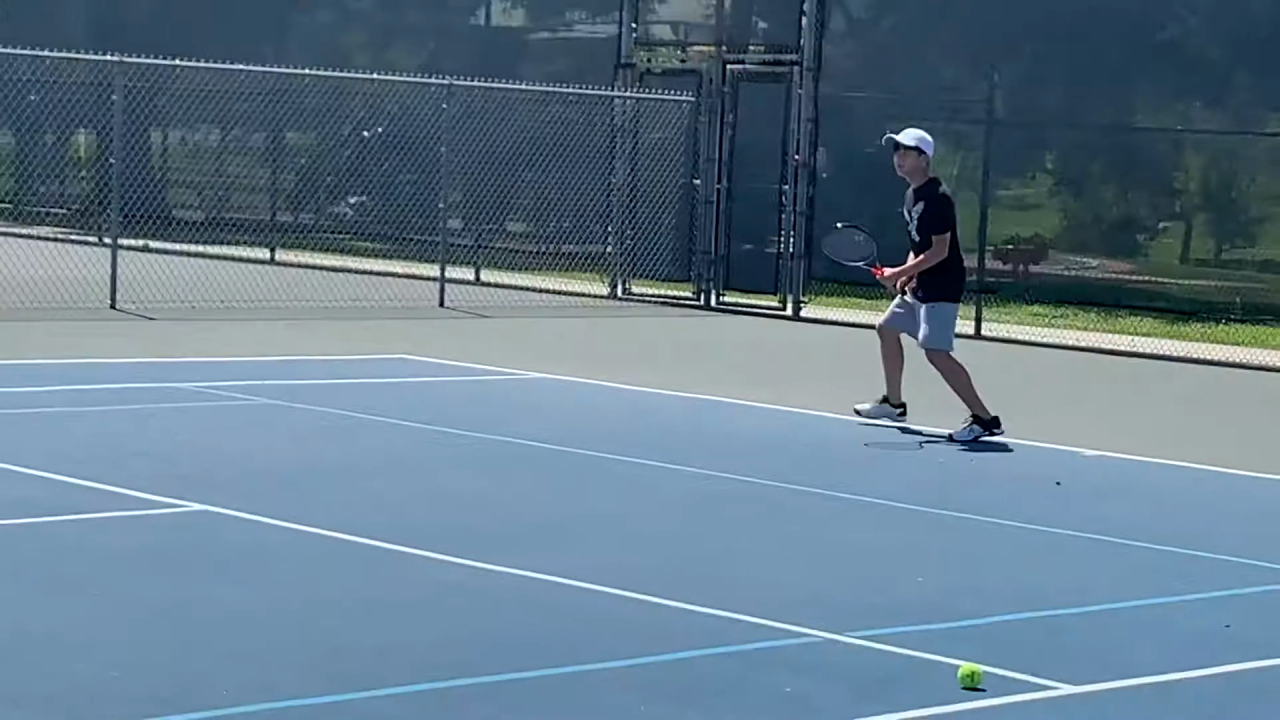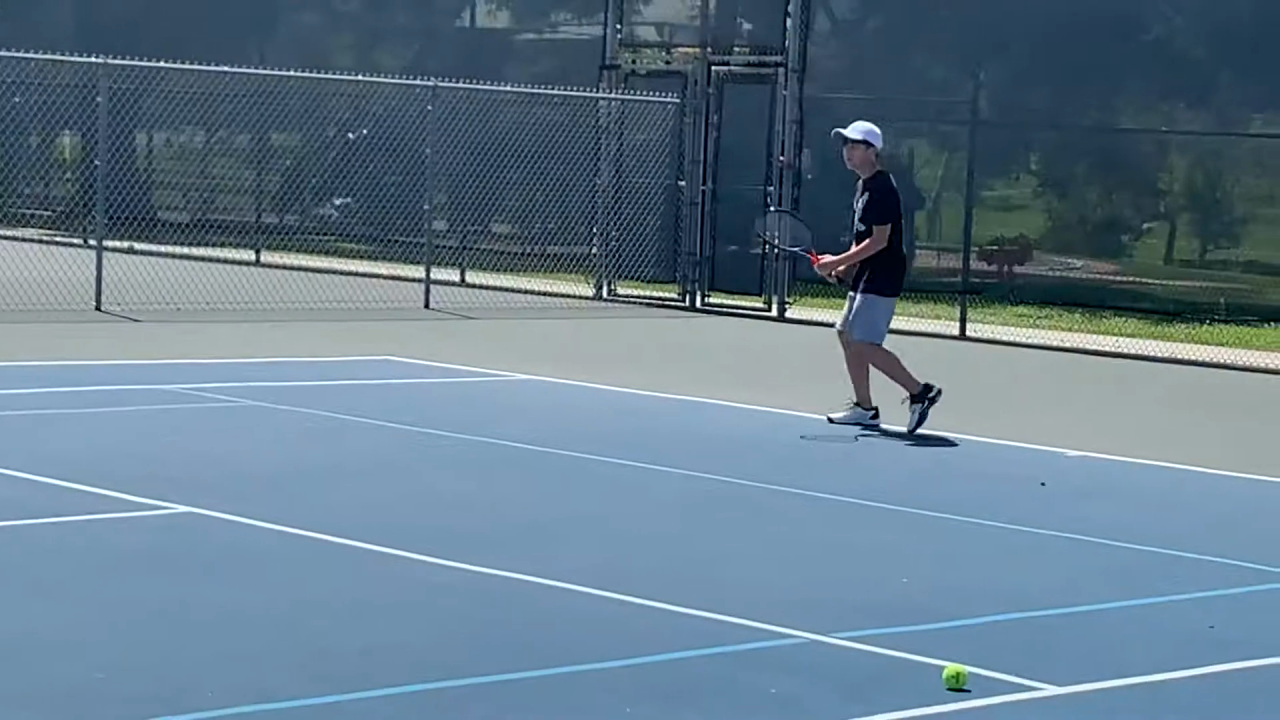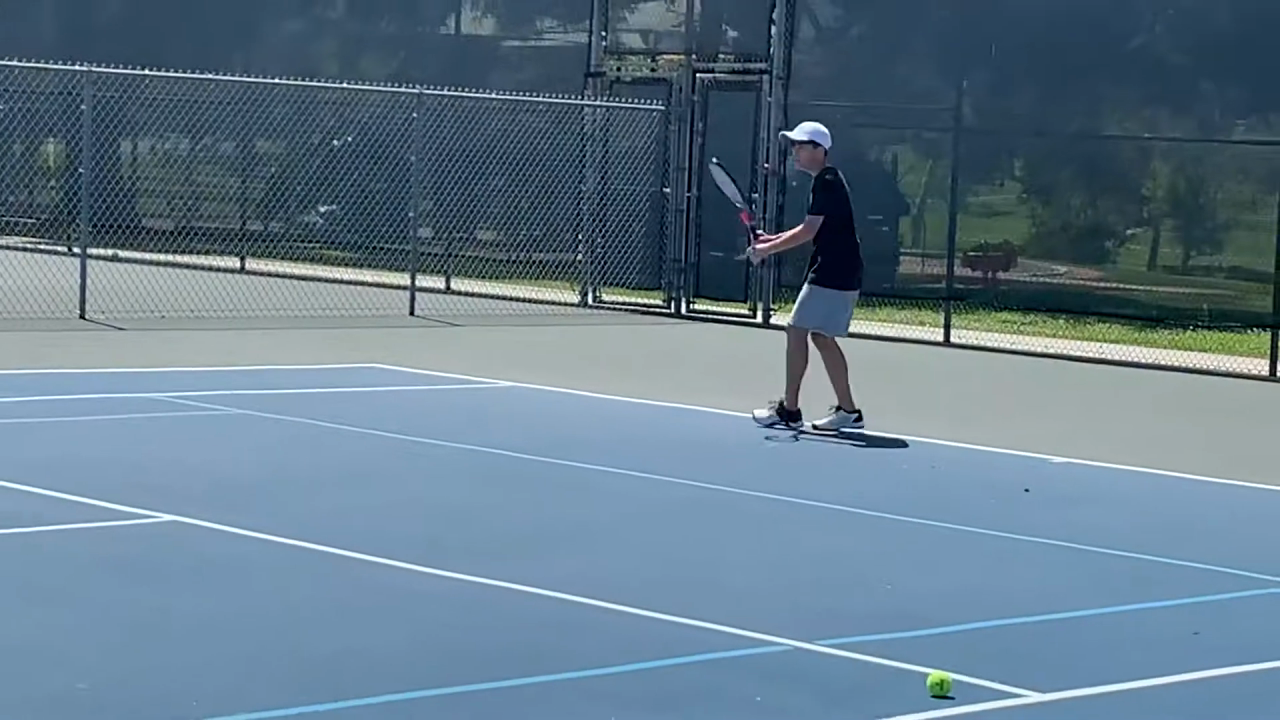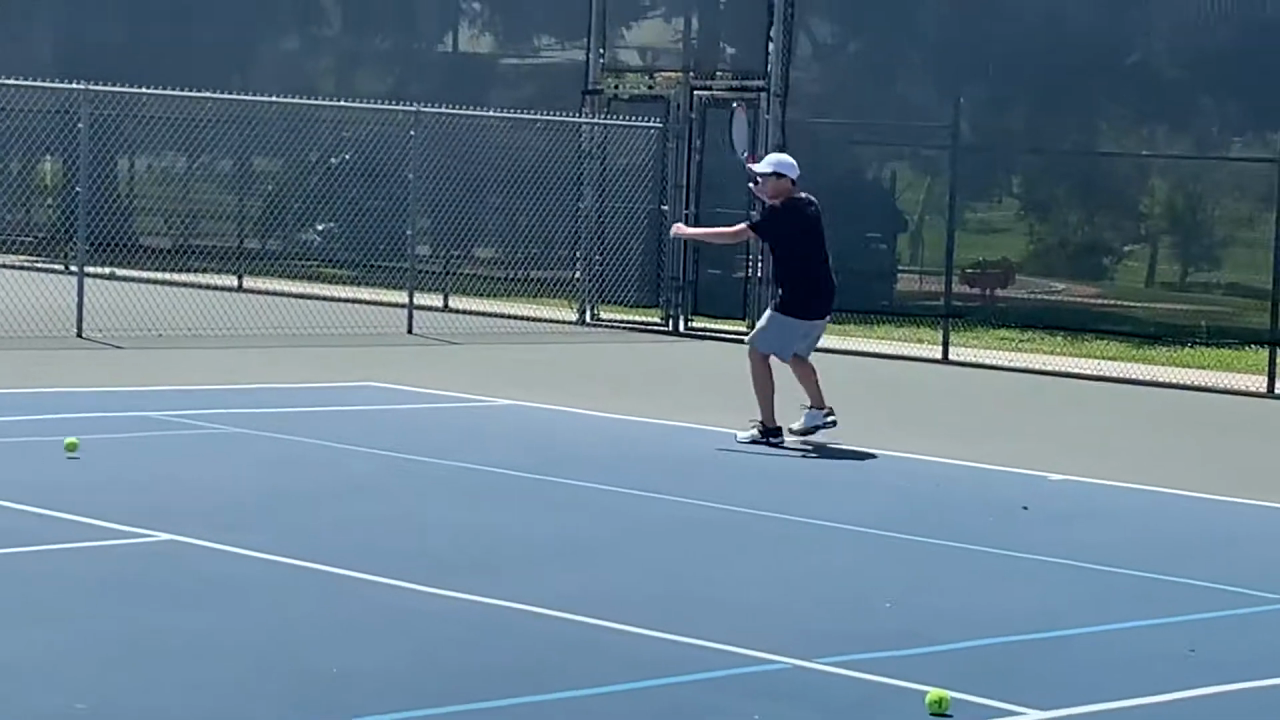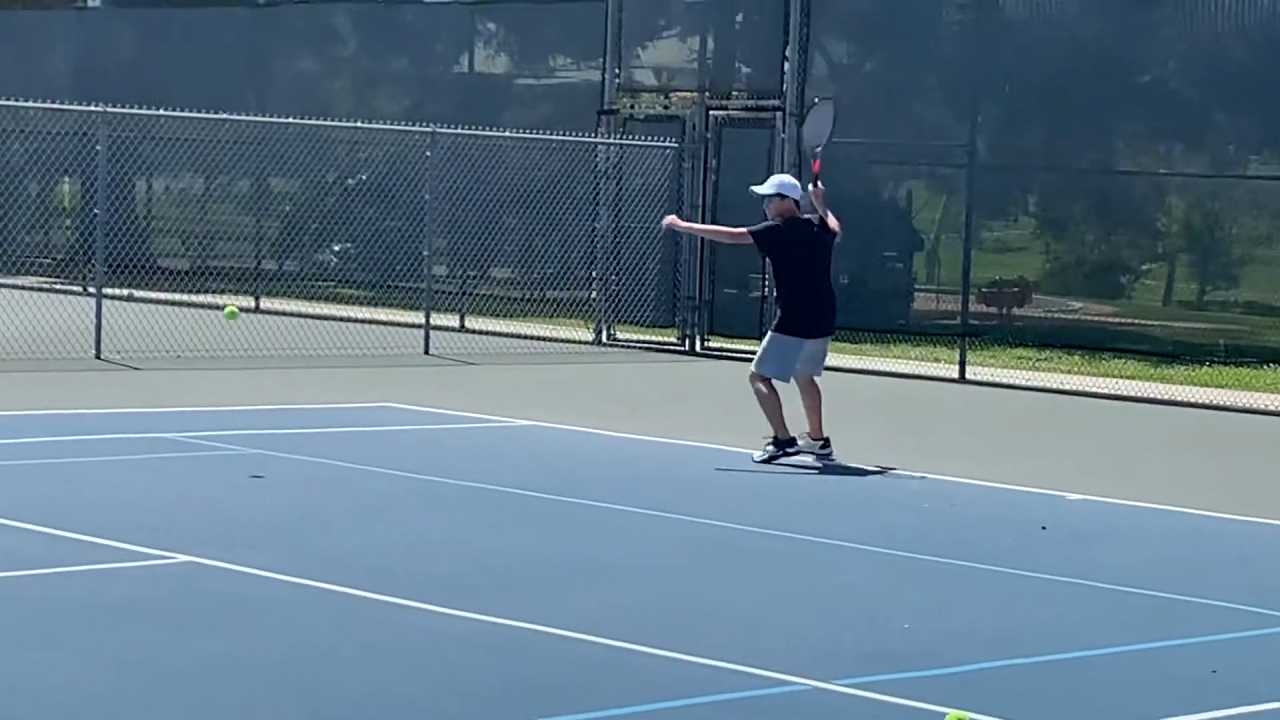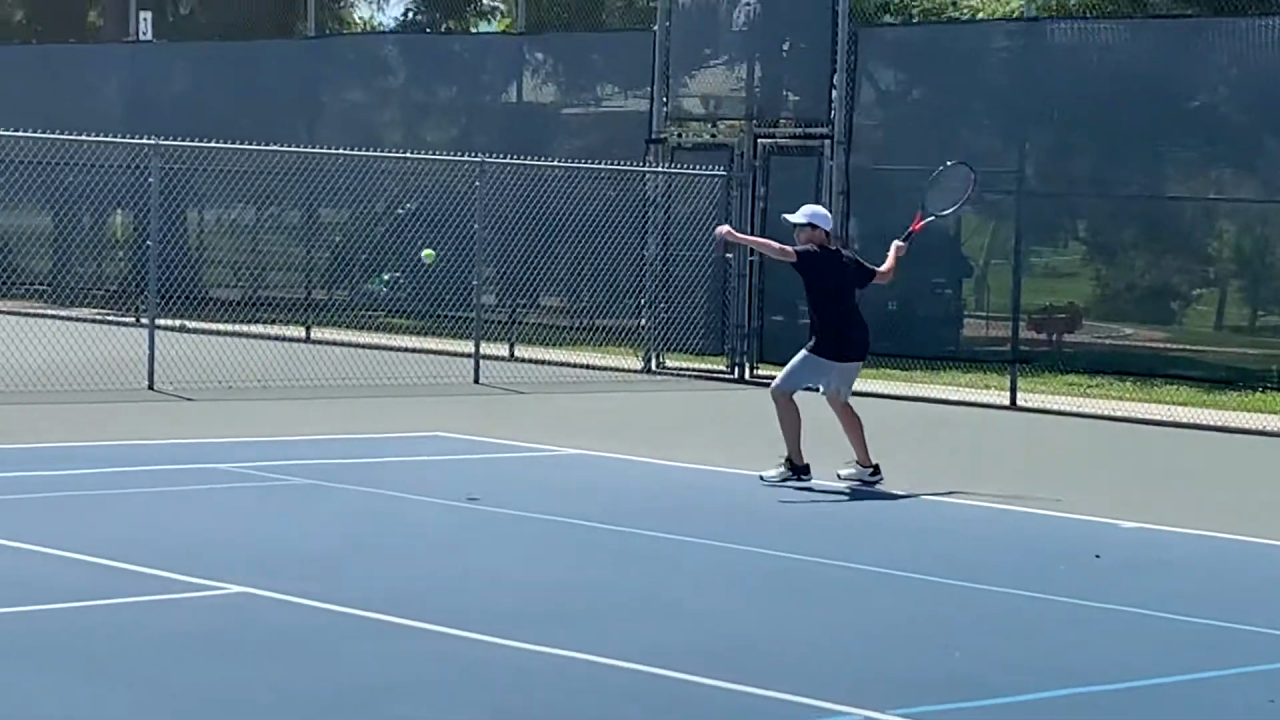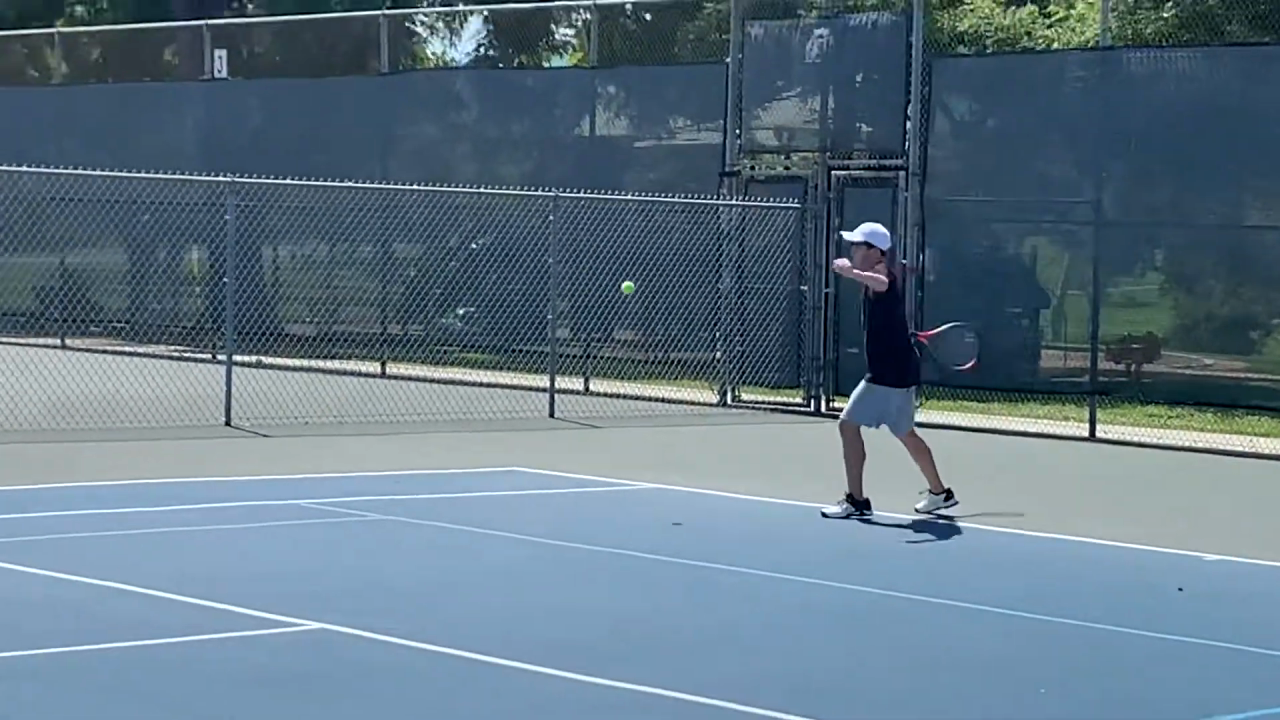
dt=0.2s
person 1, frame 1
left shoulder: (937, 197)
right shoulder: (911, 194)
left elbow: (940, 251)
left wrist: (900, 272)
right wrist: (908, 275)
left hip: (940, 288)
right hip: (921, 286)
left knee: (935, 352)
right knee: (887, 330)
left ankle: (984, 419)
right ankle: (893, 403)
person 1, frame 2
left shoulder: (881, 188)
right shoulder: (863, 185)
left elbow: (880, 240)
left wrist: (841, 261)
right wrist: (843, 263)
left hip: (881, 279)
right hip: (866, 278)
left knee: (864, 344)
right knee: (846, 334)
left ankle: (920, 391)
right ankle: (864, 407)
person 1, frame 3
left shoulder: (825, 181)
right shoulder: (828, 179)
left elbow: (809, 231)
right elbow: (817, 222)
left wrist: (768, 248)
right wrist: (777, 238)
left hip: (831, 274)
right hip: (845, 274)
left knee: (797, 331)
right knee: (823, 337)
left ankle: (788, 410)
right ankle: (847, 410)
person 1, frame 4
left shoulder: (777, 211)
right shoulder: (809, 204)
left elbow: (734, 234)
left wrist: (687, 232)
right wrist: (767, 198)
left hip: (795, 302)
right hip: (822, 302)
left knee: (758, 352)
right knee: (794, 353)
left ankle: (769, 428)
right ankle: (819, 410)
person 1, frame 5
left shoulder: (778, 230)
right shoulder: (817, 224)
left elbow: (730, 235)
right elbow: (836, 228)
left wrist: (682, 225)
right wrist: (819, 202)
left hip: (795, 323)
right hip: (823, 322)
left knee: (760, 378)
right knee: (803, 373)
left ankle: (783, 440)
right ankle: (817, 438)
person 1, frame 6
left shoulder: (813, 255)
right shoulder: (847, 259)
left elbow: (779, 251)
right elbow: (884, 275)
left wrist: (736, 236)
right wrist: (895, 251)
left hip: (828, 346)
right hip: (855, 347)
left knee: (781, 391)
right knee: (837, 400)
left ankle: (796, 464)
right ankle: (866, 466)
person 1, frame 7
left shoulder: (881, 277)
right shoulder: (875, 278)
left elbow: (879, 283)
left wrist: (851, 272)
left hip: (888, 373)
right hip: (903, 371)
left knee: (848, 425)
right knee: (905, 433)
left ankle: (856, 501)
right ankle: (940, 493)
